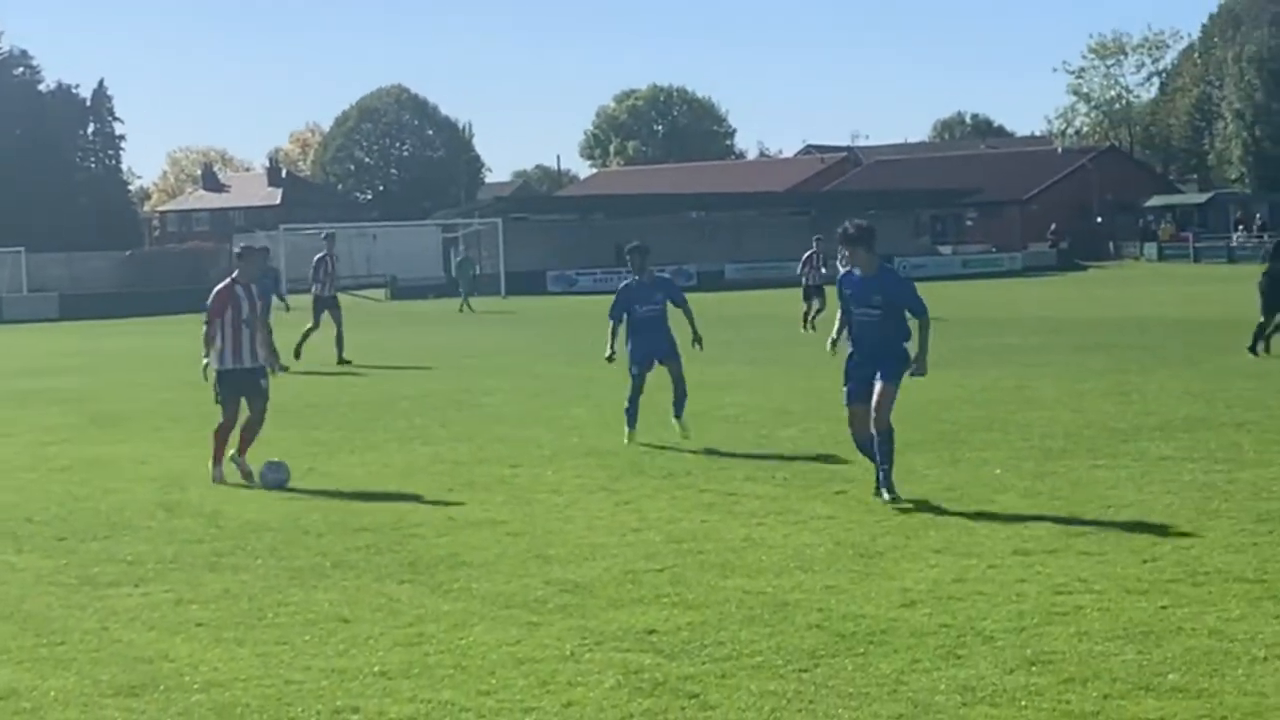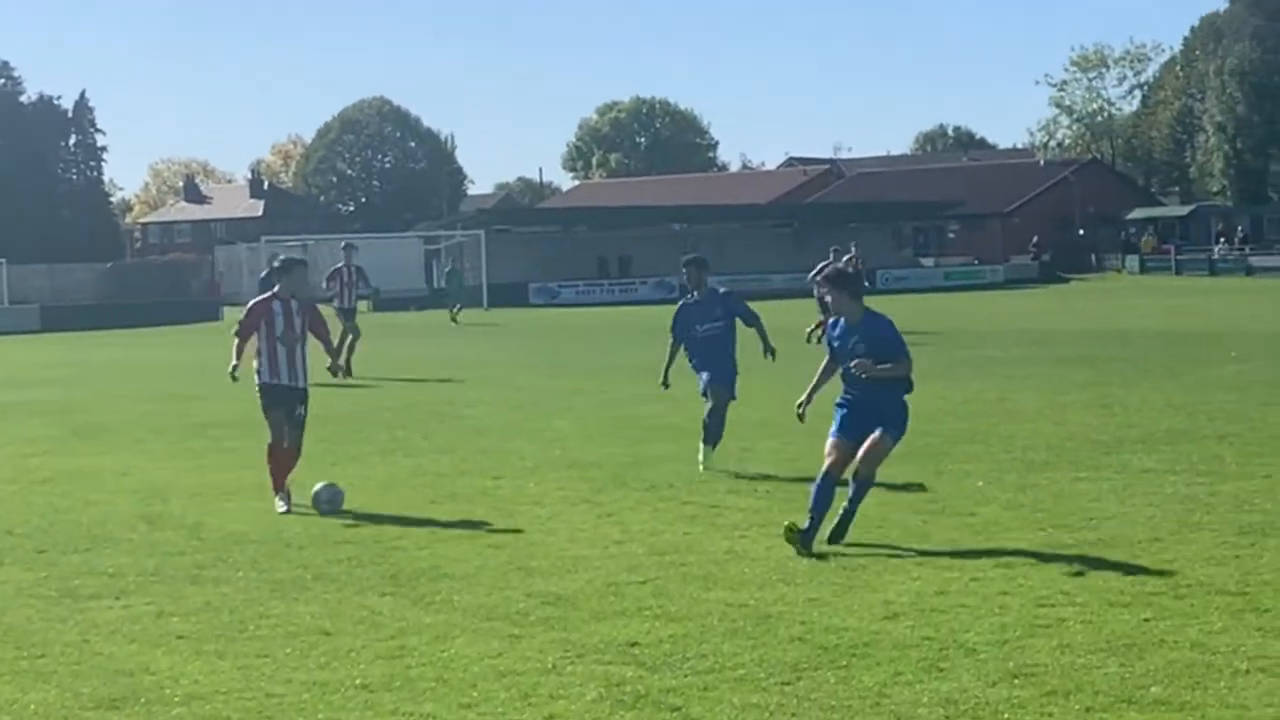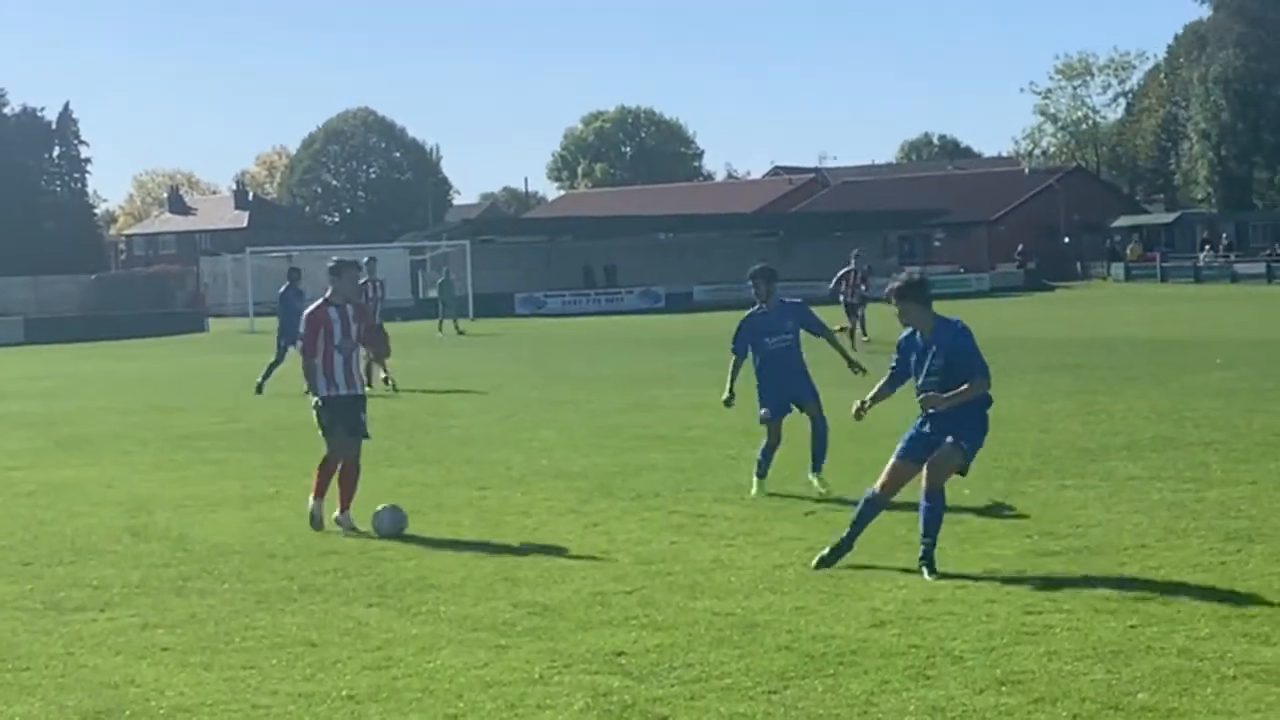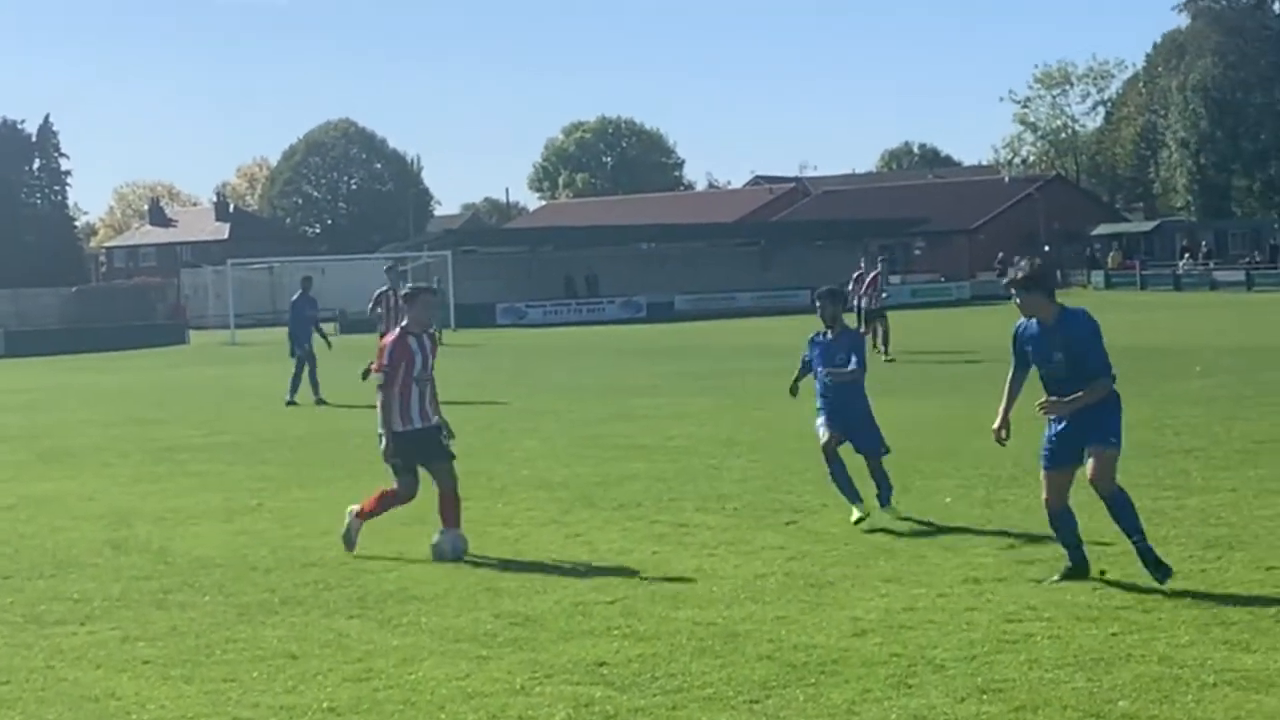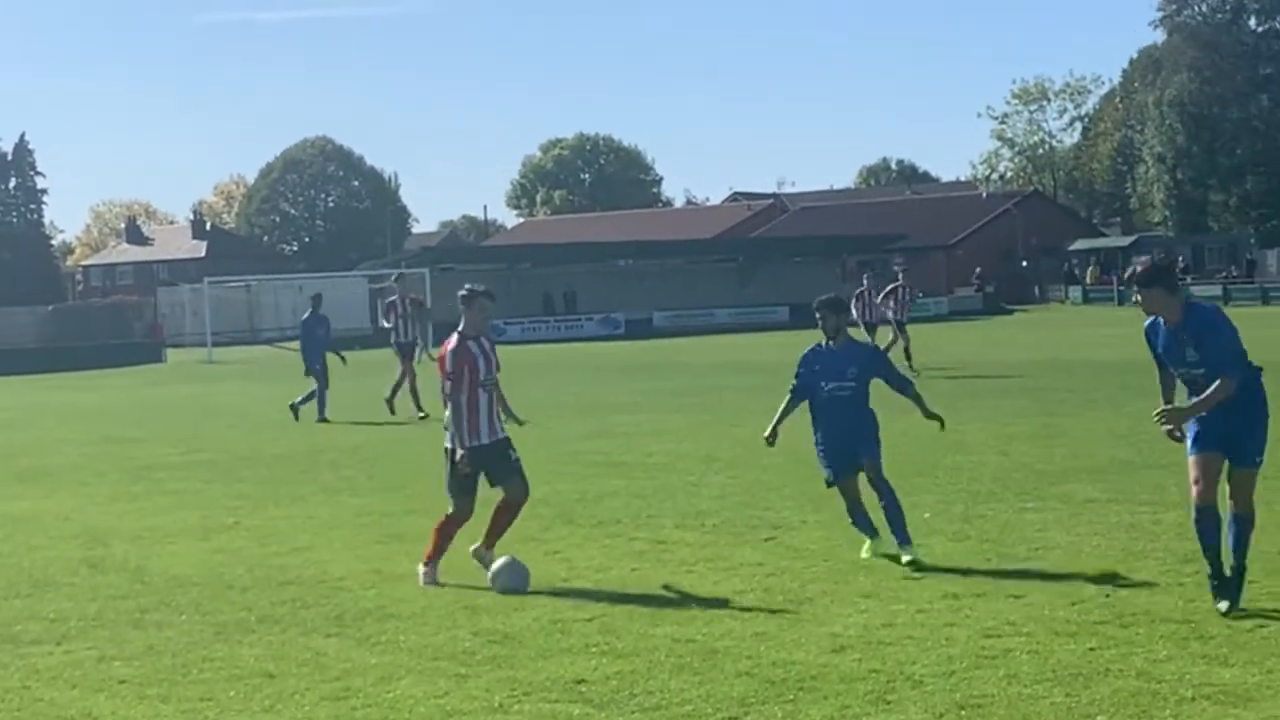
dt=0.3s
person 1, frame 1
left shoulder: (894, 280)
right shoulder: (846, 279)
left elbow: (922, 316)
left wrist: (922, 355)
right wrist: (835, 335)
left hip: (889, 358)
right hip: (859, 358)
left knee: (879, 412)
right knee: (859, 432)
left ankle: (886, 479)
right ankle: (883, 474)
person 1, frame 2
left shoulder: (882, 326)
right shoulder: (835, 326)
left elbow: (905, 365)
left wrist: (876, 370)
right wrist: (808, 396)
left hip: (888, 407)
right hip: (853, 405)
left knee: (863, 464)
right knee: (832, 464)
left ankle: (845, 517)
right ankle: (808, 533)
person 1, frame 3
left shoulder: (956, 333)
right shoulder: (908, 341)
left elbow: (983, 381)
right elbow: (894, 378)
left wrist: (946, 400)
right wrist: (868, 401)
left hip: (966, 421)
right hip: (930, 422)
left knee: (933, 473)
right knee: (885, 485)
left ankle: (926, 555)
right ankle: (844, 544)
person 1, frame 4
left shoulder: (1081, 325)
right shoulder: (1024, 331)
left elbow: (1104, 381)
right elbow: (1017, 373)
left wrist: (1070, 405)
right wrist: (1003, 414)
left hip: (1099, 411)
right hip: (1062, 417)
left knee: (1100, 478)
right knee: (1054, 499)
left ankle: (1146, 551)
right ankle: (1077, 561)
person 1, frame 5
left shoulder: (1210, 319)
right shoulder: (1154, 329)
left elbow: (1230, 380)
left wrist: (1188, 411)
right wrist: (1170, 414)
left hip: (1244, 408)
right hip: (1203, 415)
left knee: (1241, 498)
right knee: (1202, 493)
left ankle: (1237, 572)
right ankle: (1217, 574)
person 2, frame 1
left shoulder: (255, 290)
right shoulder: (223, 292)
right elbow: (210, 326)
left wrist: (270, 352)
right wrist: (207, 356)
left hip: (255, 364)
right hip: (228, 365)
left knee: (259, 413)
right knee: (229, 419)
left ankle: (240, 456)
right ankle: (216, 465)
person 2, frame 2
left shoulder: (306, 307)
right shoulder: (260, 306)
left elbow: (324, 336)
right elbow: (241, 336)
left wrist: (333, 358)
right wrist: (236, 360)
left hip: (297, 382)
right hip: (270, 382)
left knee: (294, 445)
right knee: (279, 434)
left ankle: (282, 485)
right ankle: (280, 494)
person 2, frame 3
left shoulder: (359, 311)
right shoulder: (315, 315)
left elbow: (371, 343)
right elbow: (307, 358)
right wrist: (314, 394)
left hip: (354, 392)
right hip: (327, 393)
left knee: (353, 454)
right knee: (337, 450)
left ankle: (343, 513)
right ankle: (317, 500)
person 2, frame 4
left shoulder: (428, 339)
right shoulder: (394, 344)
right elbow: (385, 391)
left wrist: (439, 415)
right wrist: (386, 435)
left hip: (427, 424)
right hip: (399, 427)
left knee: (448, 478)
right knee: (406, 490)
right ankle: (358, 516)
person 2, frame 5
left shoulder: (487, 342)
right shoulder: (454, 350)
right elbow: (453, 401)
left wrist: (507, 411)
right wrist: (460, 446)
left hip: (495, 436)
right hip: (467, 442)
left knee: (518, 492)
right knee: (462, 510)
left ankle: (485, 549)
right ankle: (429, 565)
person 3, frame 1
left shoulder: (664, 283)
right shoulder: (626, 289)
left elbow: (683, 304)
right elbow: (615, 319)
left wrist: (695, 331)
right wrist: (611, 346)
left hip: (663, 339)
right hip: (638, 343)
left knee: (678, 376)
right knee: (637, 388)
left ankle: (678, 417)
right ankle: (630, 428)
person 3, frame 2
left shoulder: (726, 298)
right shoulder: (685, 307)
left elbow: (753, 320)
right elbow: (676, 339)
left wrist: (765, 343)
right wrist: (666, 372)
left hip: (726, 364)
right hip: (703, 364)
left knee: (720, 410)
right knee: (716, 400)
left ankle: (708, 450)
right ankle: (706, 443)
person 3, frame 3
left shoulder: (795, 309)
right shoulder: (751, 321)
left elbow: (824, 332)
right elbow: (739, 355)
left wrist: (848, 359)
right wrist: (730, 389)
left hip: (798, 376)
right hip: (771, 383)
left knee: (819, 418)
right knee: (773, 438)
left ankle: (816, 472)
right ankle: (759, 478)
person 3, frame 4
left shoulder: (854, 339)
right shoulder: (816, 340)
left elbow: (858, 373)
left wrist: (837, 375)
right wrist: (795, 381)
left hip: (857, 411)
right hip: (828, 411)
left knee: (875, 466)
right knee: (827, 445)
left ankle: (885, 503)
right ankle: (857, 504)
person 3, frame 5
left shoulder: (867, 353)
right shoulder: (812, 357)
left elbow: (901, 383)
right elbow: (796, 395)
left wrist: (924, 409)
right wrist: (774, 426)
left hip: (862, 431)
right hip: (829, 438)
left knee: (874, 475)
right knee: (851, 497)
left ankle: (906, 545)
right ankle: (872, 536)
